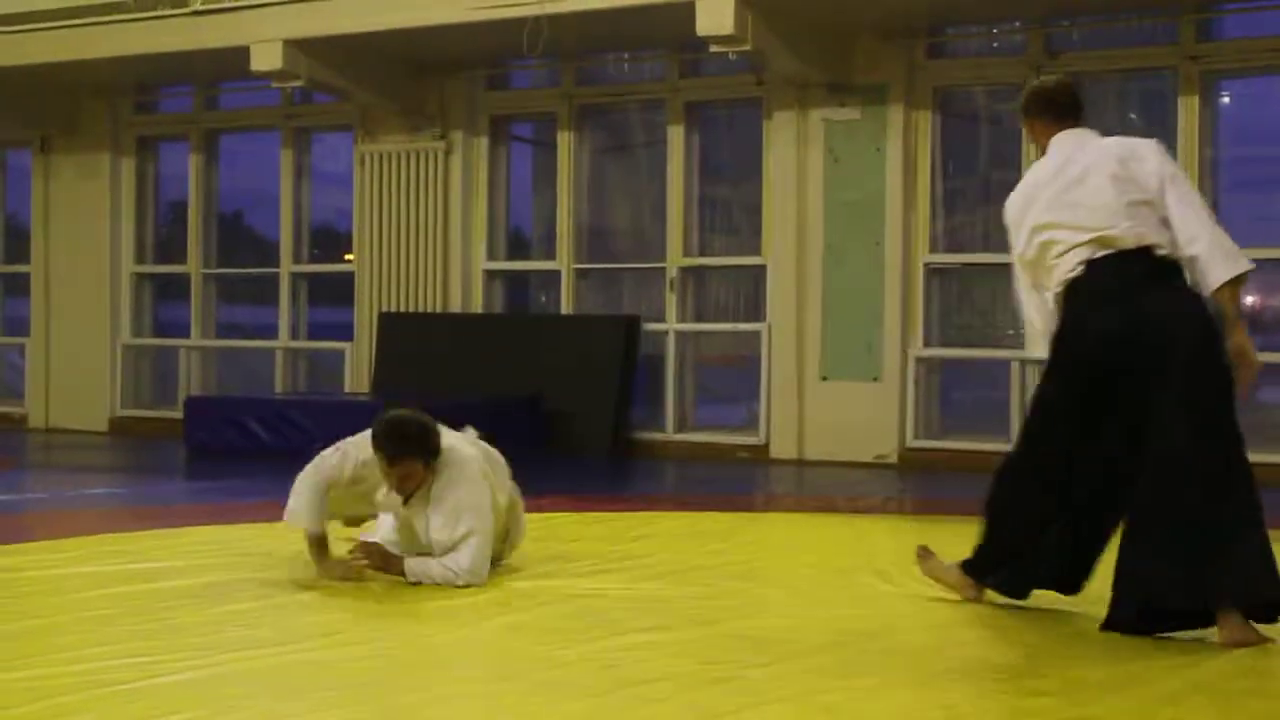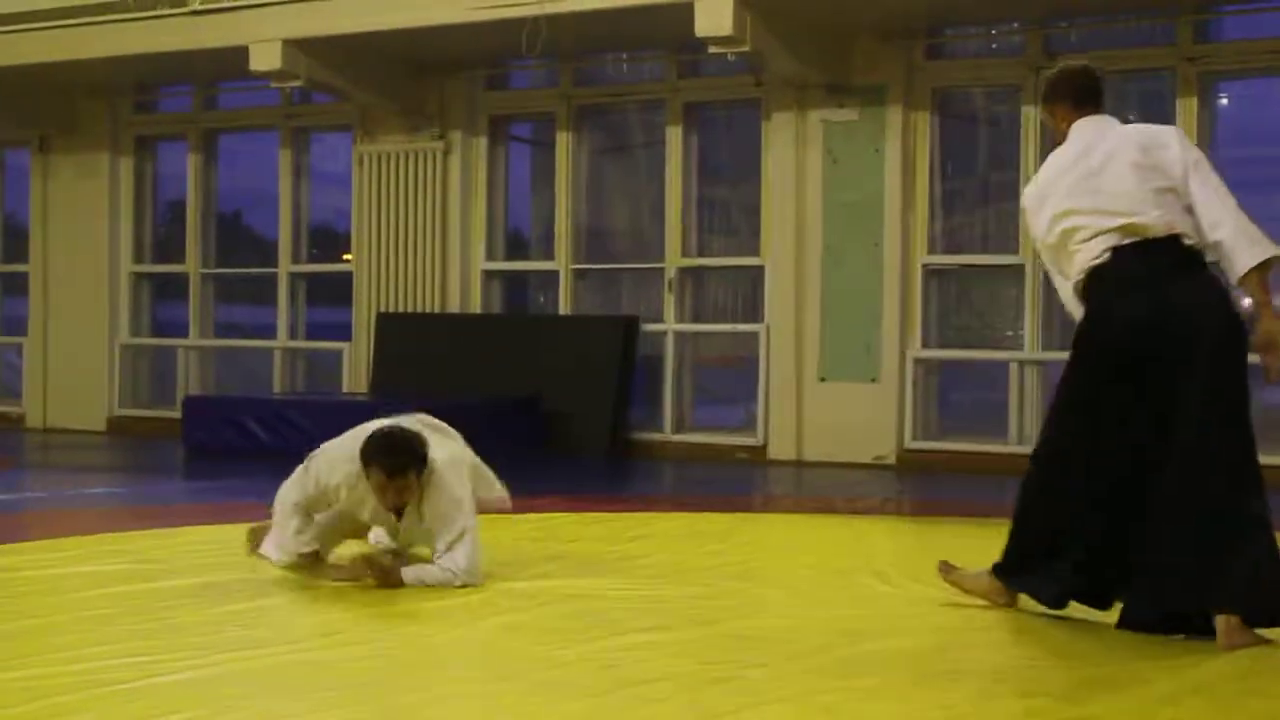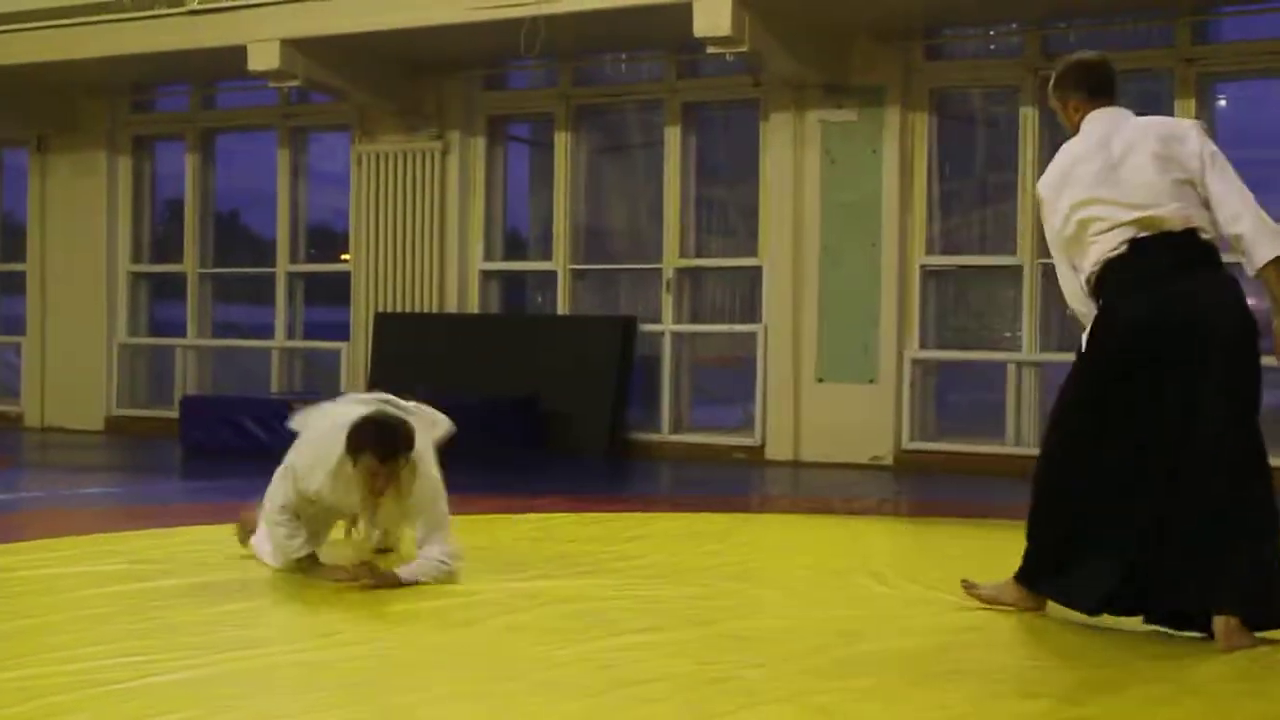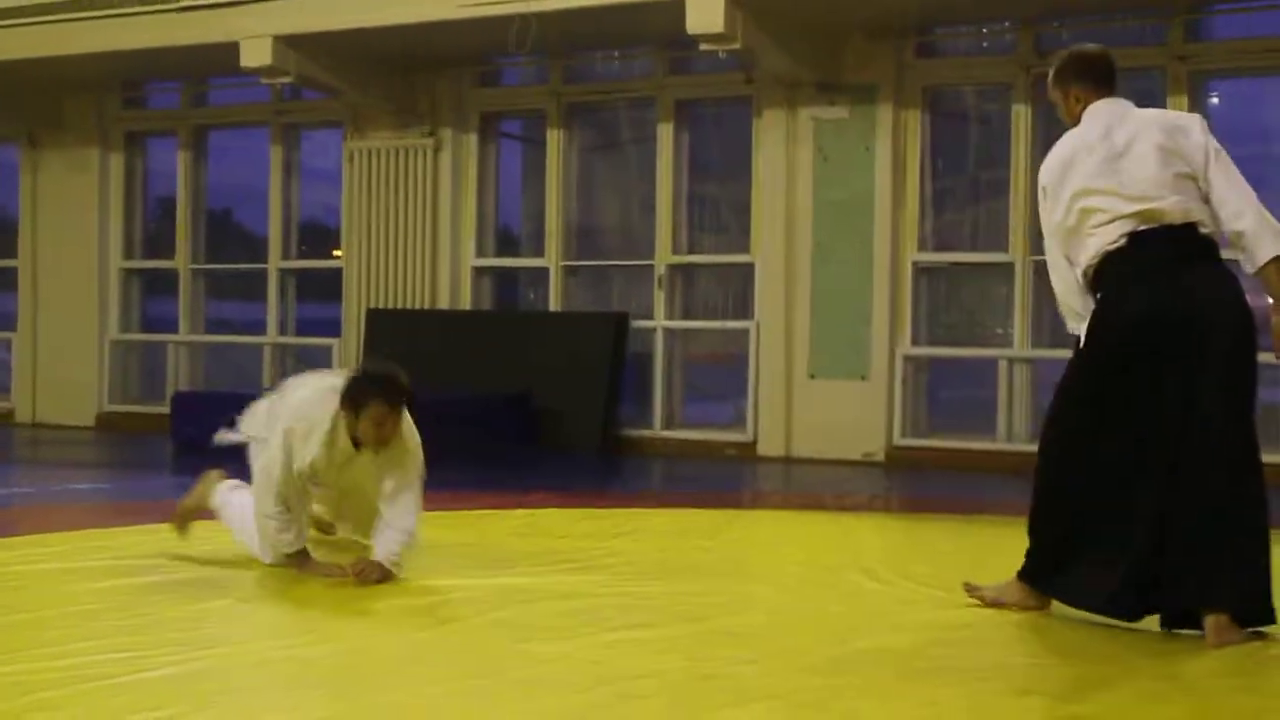
dt=0.1s
person 1, frame 1
left shoulder: (1025, 197)
right shoulder: (1142, 154)
left elbow: (1040, 306)
right elbow: (1202, 240)
left wrist: (1062, 353)
left hip: (1092, 321)
right hip: (1169, 309)
left knee: (1048, 453)
right knee: (1199, 458)
left ankle: (984, 573)
right ankle: (1228, 611)
person 1, frame 2
left shoulder: (1046, 183)
right shoulder: (1164, 141)
right elbow: (1226, 226)
left wrist: (1098, 327)
left hip: (1117, 309)
right hip: (1194, 298)
left knee: (1075, 449)
right knee: (1212, 454)
left ankle: (1013, 577)
right ankle: (1230, 612)
person 1, frame 3
left shoulder: (1059, 172)
right shoulder: (1181, 134)
left elbow: (1074, 277)
left wrist: (1105, 333)
left hip: (1131, 304)
right hip: (1208, 295)
left knee: (1082, 446)
right knee: (1220, 452)
left ankle: (1035, 583)
right ankle: (1227, 612)
person 1, frame 4
left shoulder: (1060, 161)
right shoulder: (1184, 128)
left elbow: (1067, 274)
left wrist: (1095, 330)
left hip: (1129, 298)
right hip: (1207, 290)
left knee: (1080, 442)
right knee: (1215, 448)
left ankle: (1038, 582)
right ankle: (1219, 609)
person 2, frame 1
left shoulder: (463, 488)
right shoulder: (372, 448)
left elbow: (470, 571)
right elbow: (312, 480)
left wrist: (397, 566)
right wrist: (324, 557)
person 2, frame 2
left shoulder: (446, 491)
right shoulder: (345, 458)
left elbow: (463, 570)
right elbow: (292, 501)
left wrist: (398, 575)
right wrist: (320, 567)
person 2, frame 3
left shoulder: (420, 476)
right shoulder: (319, 455)
left elbow: (440, 557)
right elbow: (280, 509)
left wrist: (391, 578)
right wrist: (315, 565)
right knee: (284, 556)
person 2, frame 4
left shoulder: (403, 438)
right shoulder: (302, 425)
left elbow: (401, 515)
right elbow: (270, 499)
left wrist: (381, 564)
right wrist: (305, 562)
right ankle: (216, 493)
